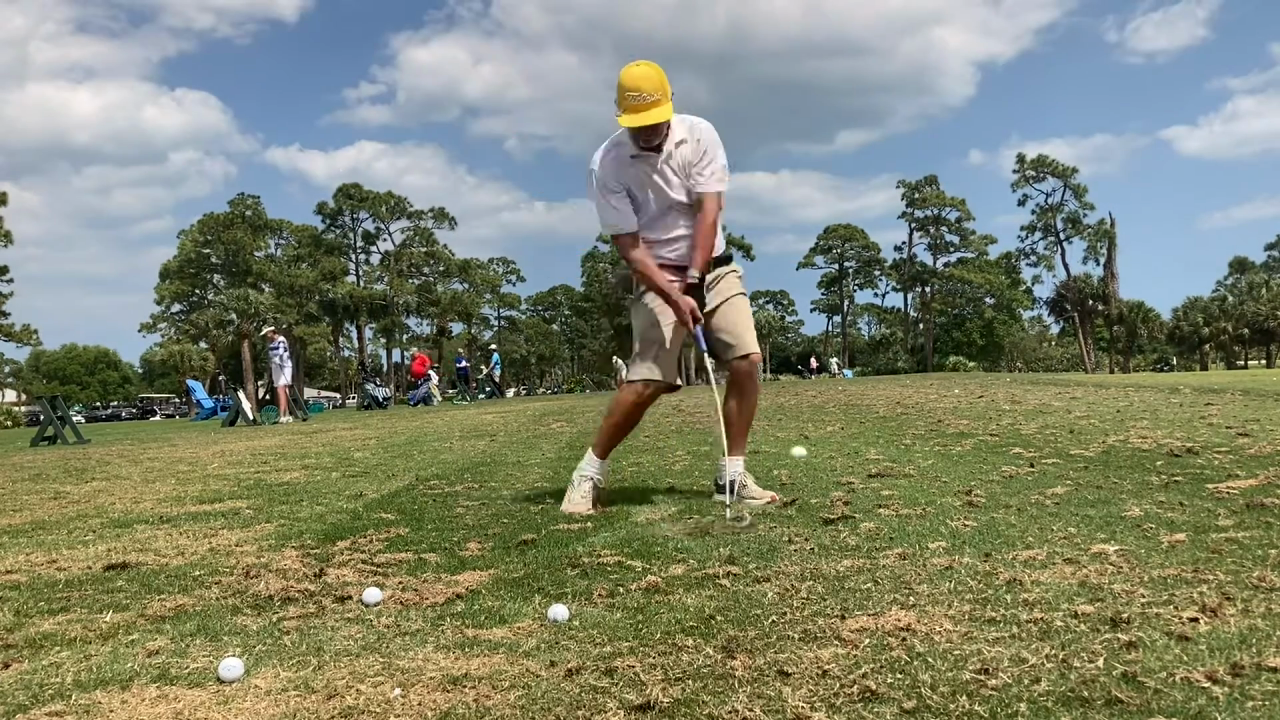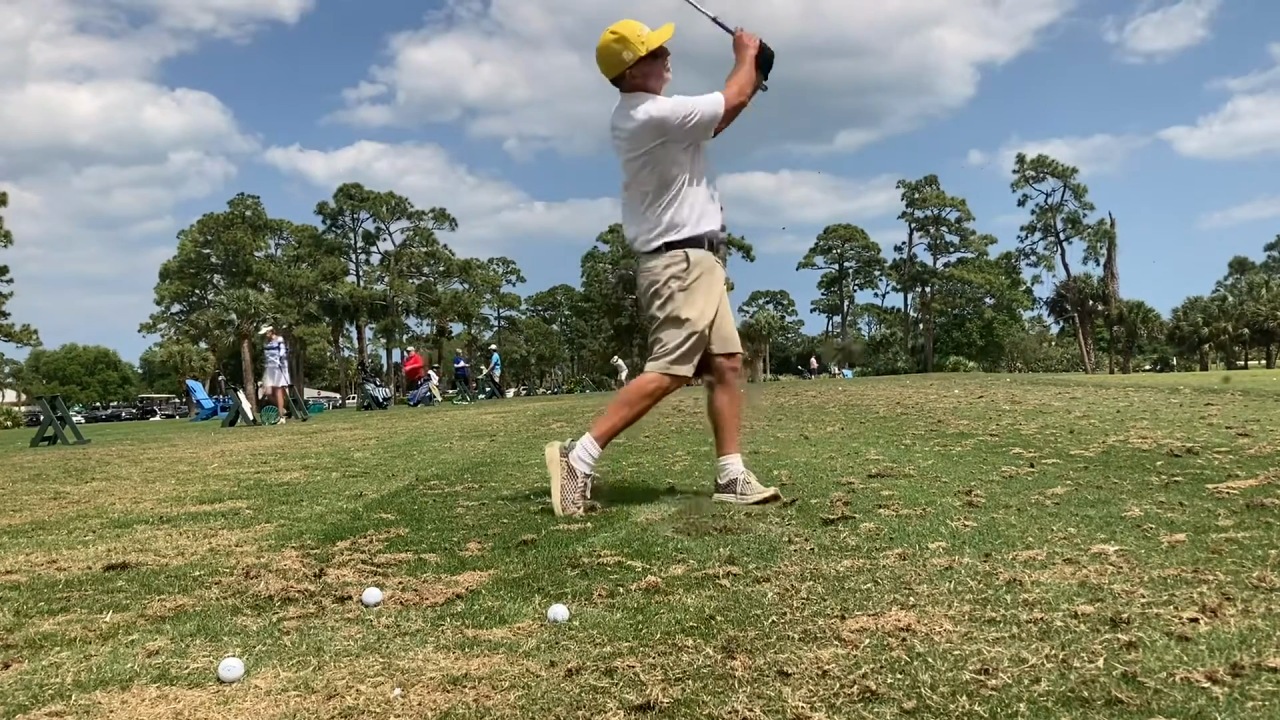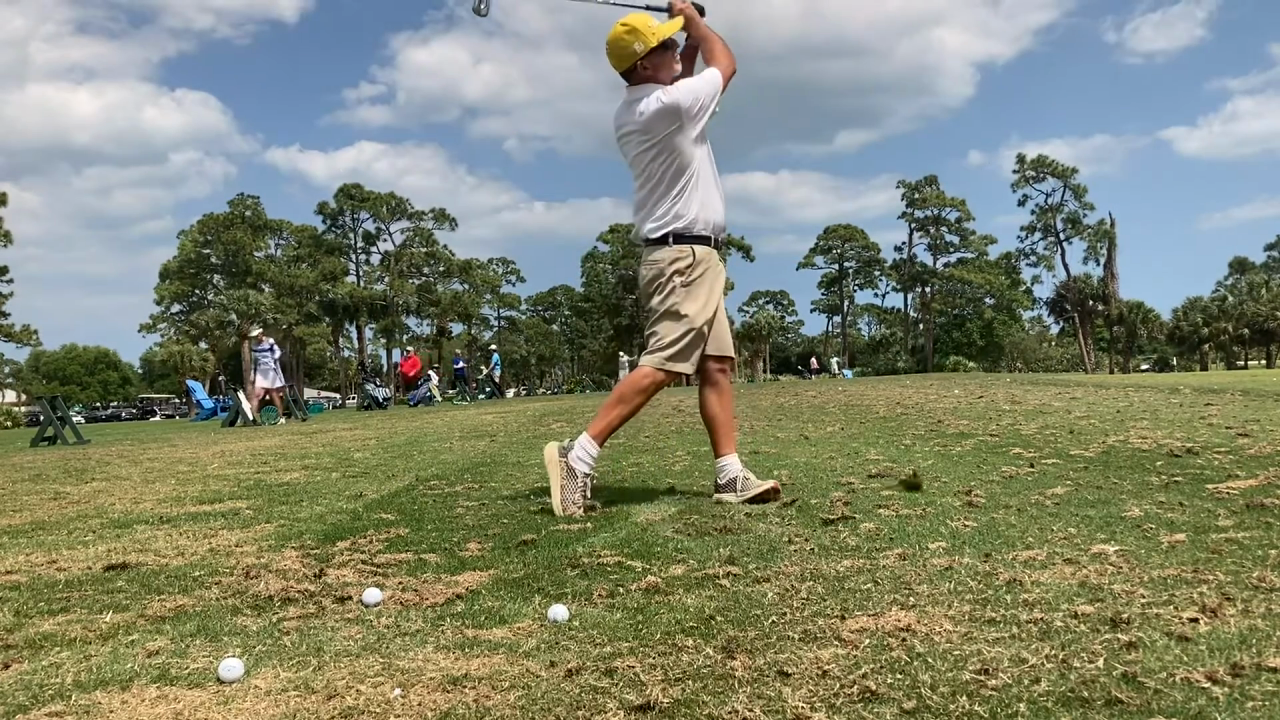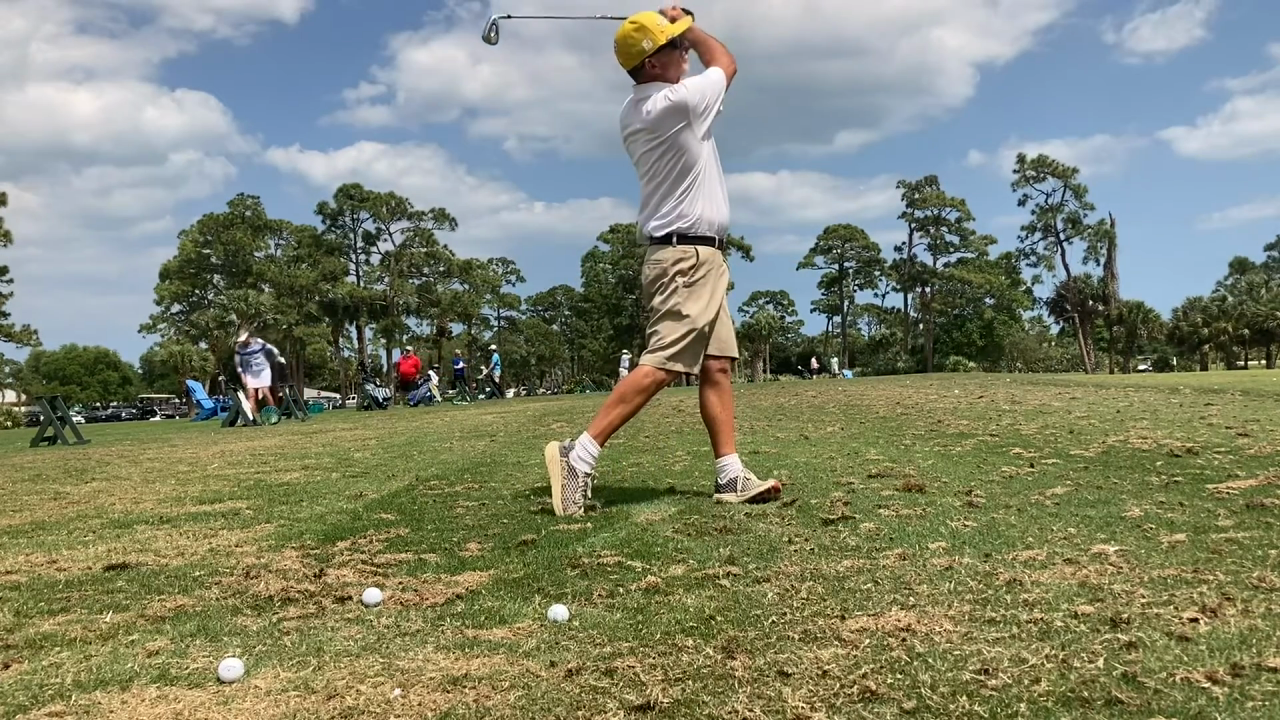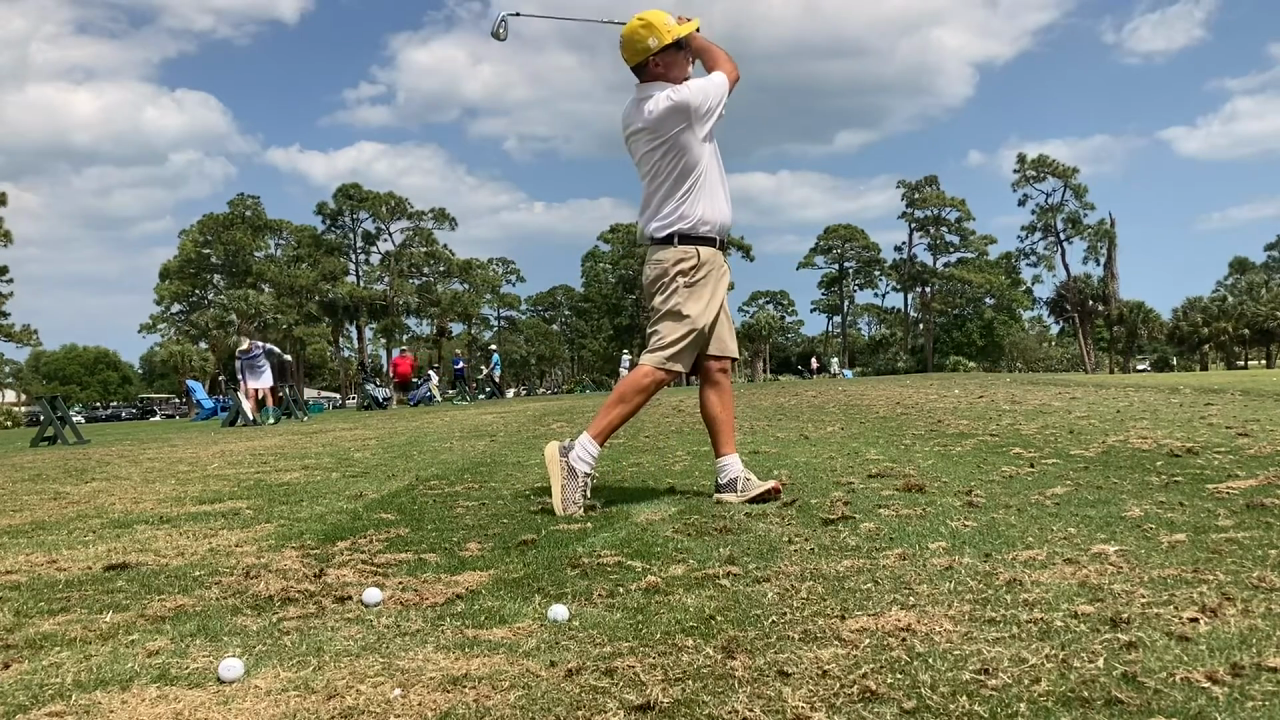
dt=0.4s
person 1, frame 1
left shoulder: (699, 134)
right shoulder: (607, 162)
left elbow: (708, 214)
right elbow: (630, 247)
left wrist: (695, 278)
right wrist: (671, 293)
left hip: (716, 272)
right hip: (659, 282)
left knee: (746, 363)
right knee: (647, 382)
left ankle: (731, 475)
right ankle: (589, 474)
person 1, frame 2
left shoulder: (641, 109)
right shoulder: (652, 116)
left elbow: (707, 121)
right elbow: (732, 99)
left wrist: (747, 79)
right wrist: (746, 54)
left hip: (696, 258)
right hip: (681, 260)
left knee: (727, 364)
right knee: (668, 371)
left ankle: (731, 476)
right ankle: (579, 455)
person 1, frame 3
left shoulder: (632, 111)
right shoulder: (668, 105)
right elbow: (725, 66)
left hip: (687, 256)
right hip: (685, 256)
left knee: (716, 367)
right knee: (660, 367)
left ankle: (730, 476)
right ankle: (578, 455)
person 1, frame 4
left shoulder: (635, 110)
right shoulder: (678, 101)
right elbow: (725, 63)
left wrist: (678, 35)
right wrist: (687, 26)
left hip: (690, 256)
right hip: (687, 255)
left knee: (717, 366)
right knee: (661, 365)
left ankle: (730, 475)
right ankle: (578, 455)
person 1, frame 5
left shoulder: (639, 109)
right shoulder: (680, 102)
right elbow: (728, 71)
left wrist: (685, 44)
right wrist: (696, 39)
left hip: (693, 256)
right hip: (688, 256)
left knee: (717, 366)
right knee: (661, 365)
left ankle: (731, 475)
right ankle: (577, 455)
